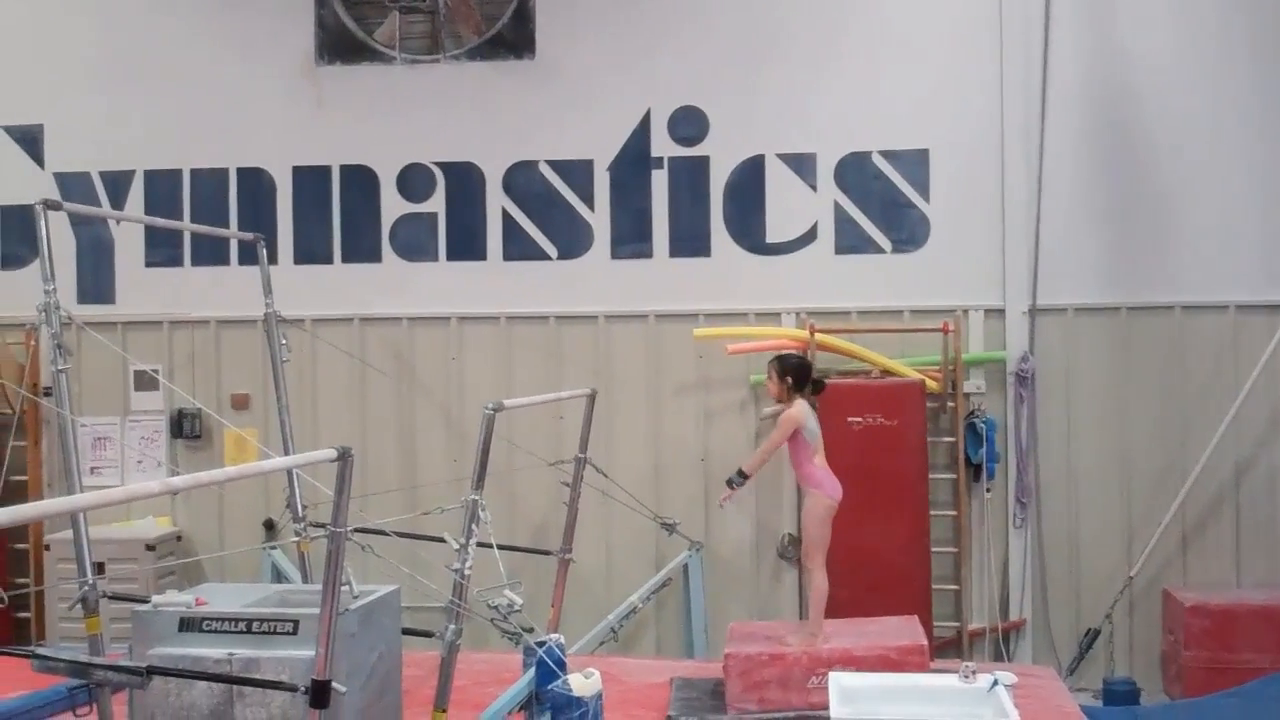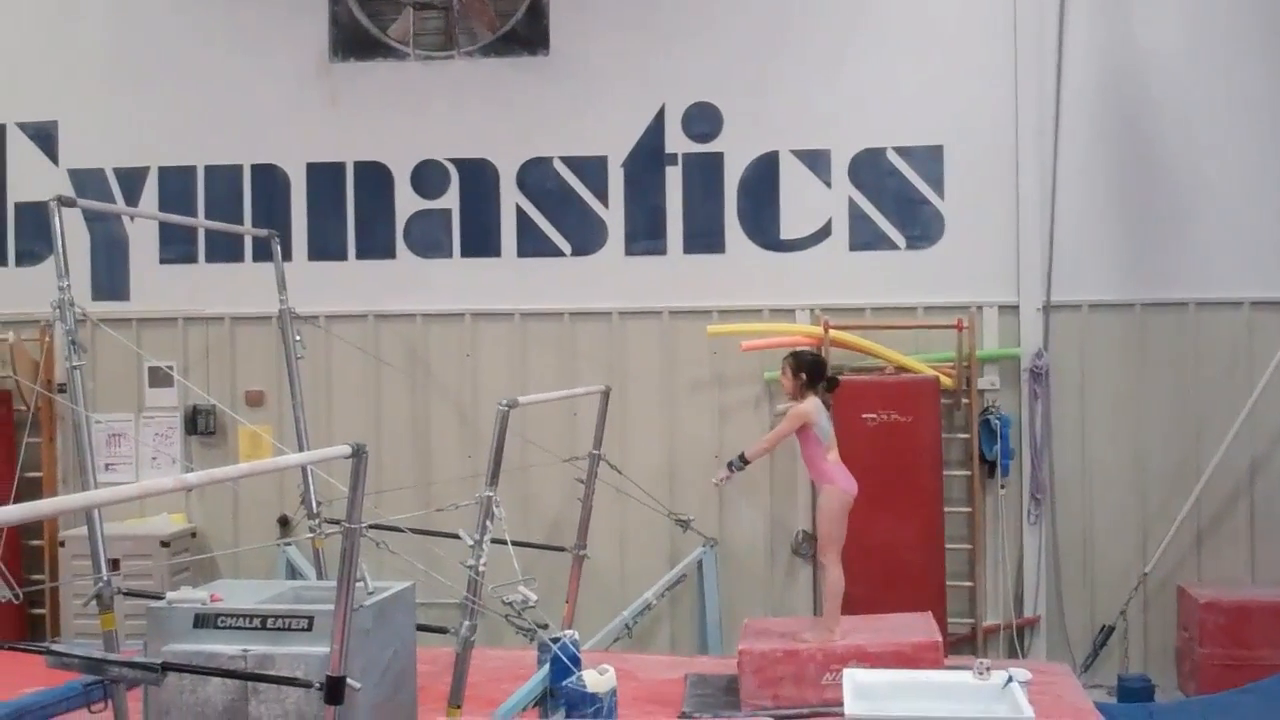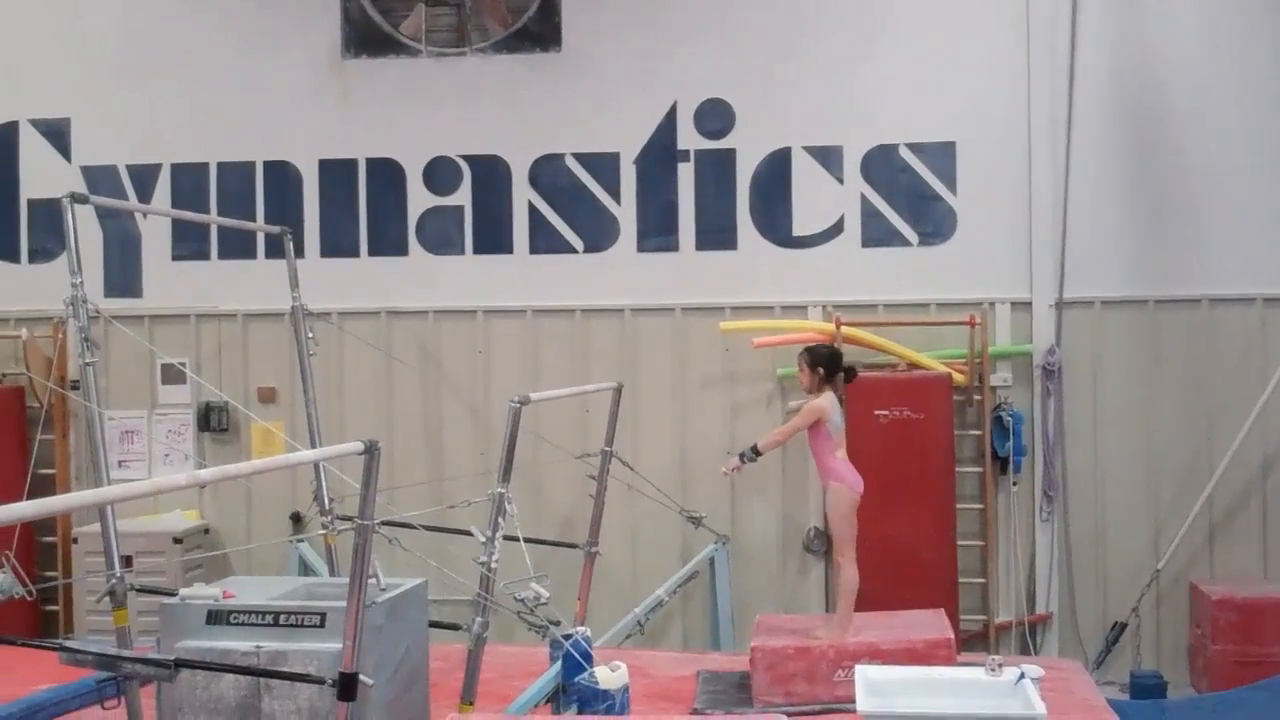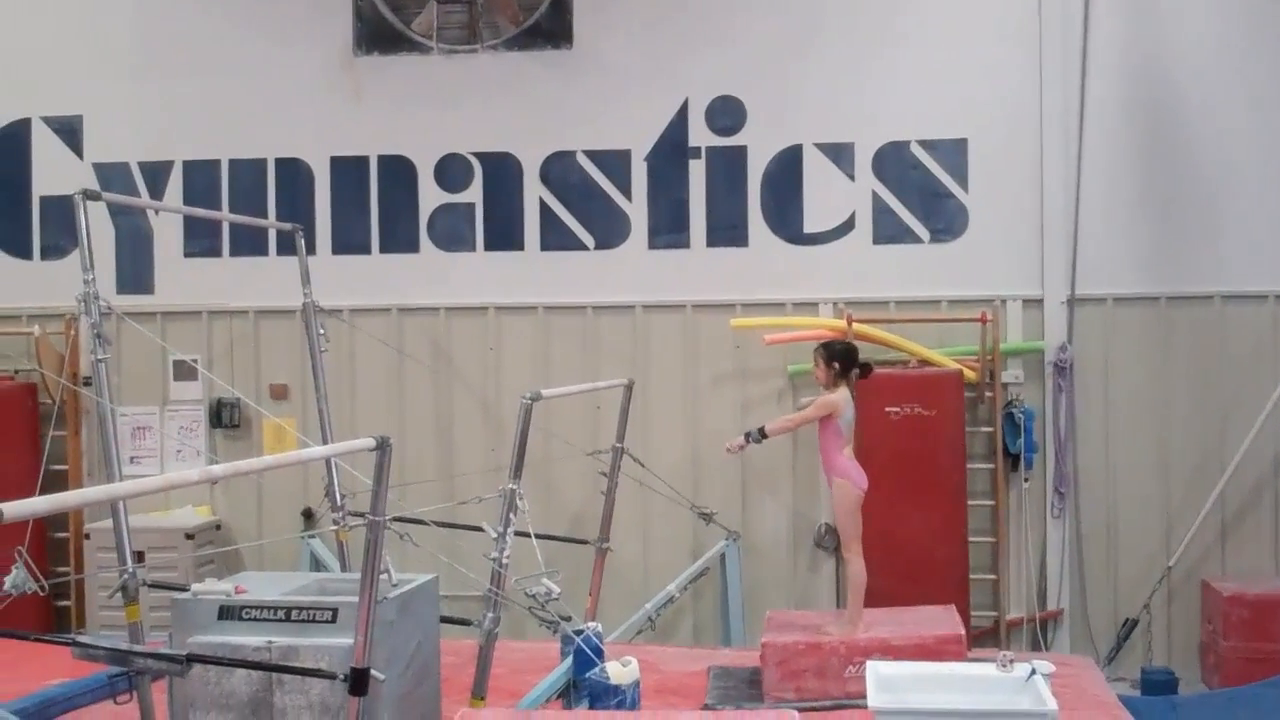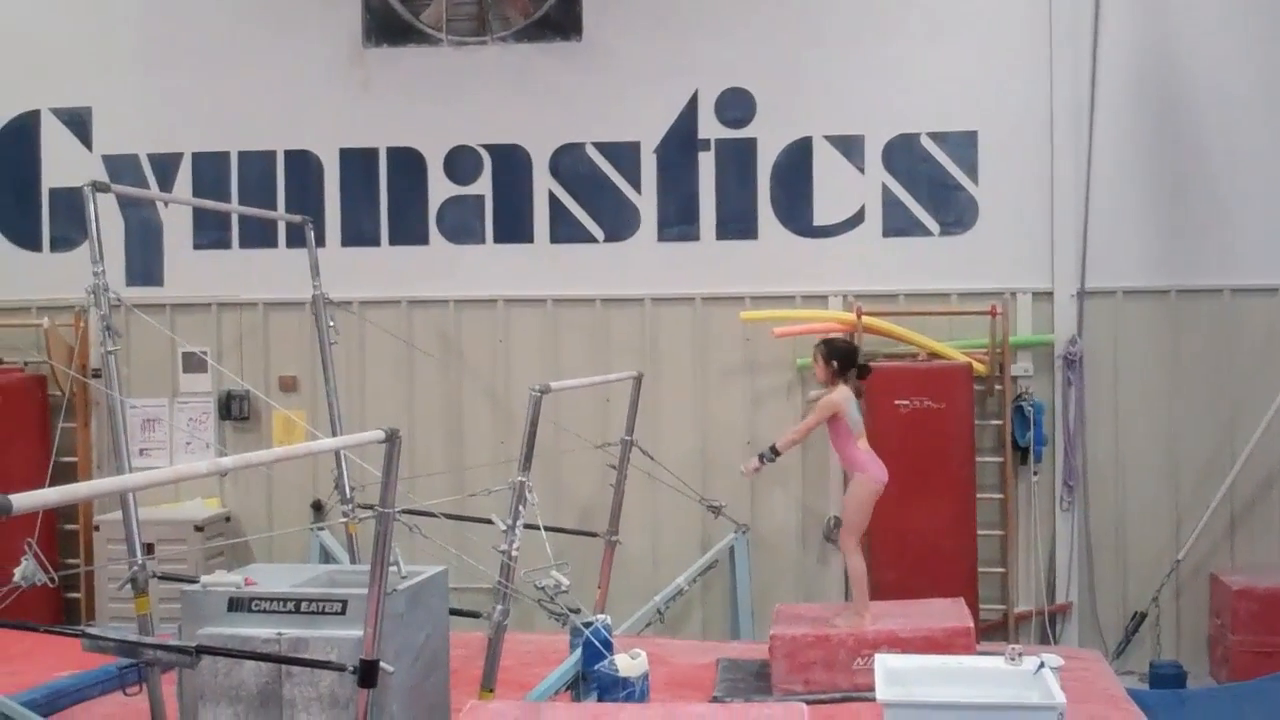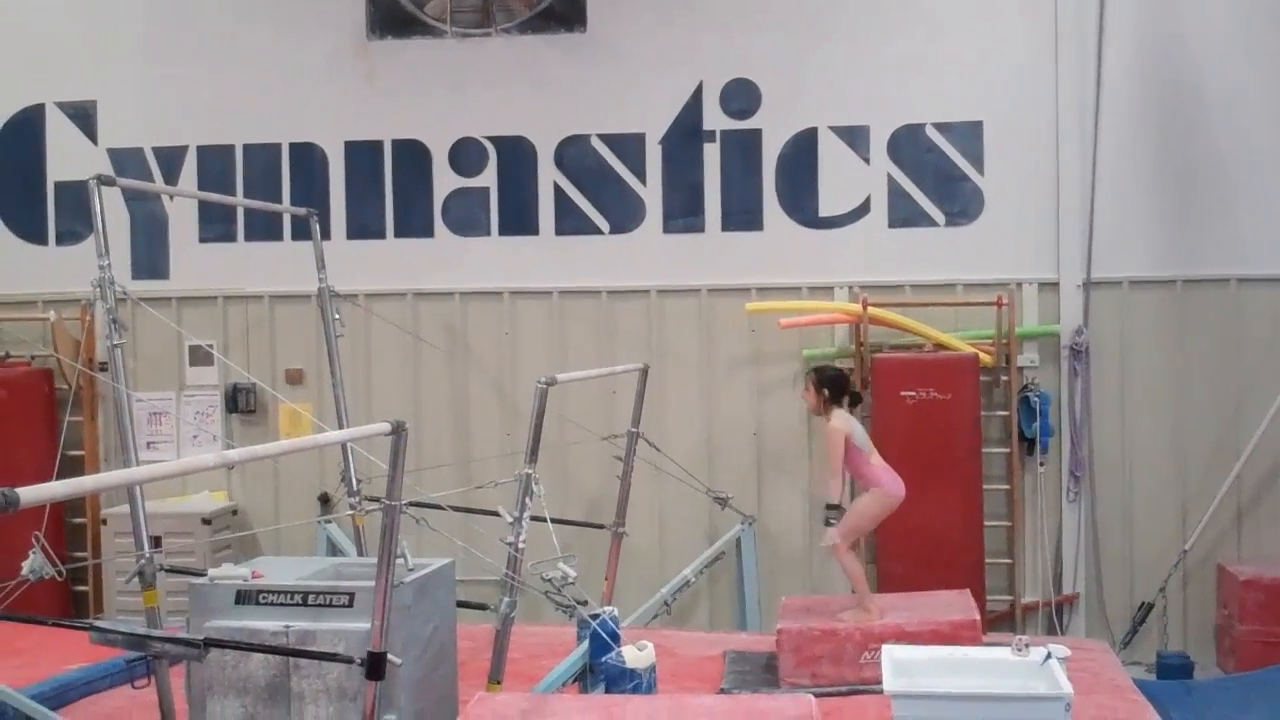
dt=0.3s
person 1, frame 1
left shoulder: (792, 413)
right shoulder: (799, 409)
left elbow: (764, 453)
right elbow: (768, 453)
left wrist: (733, 483)
right wrist: (739, 481)
left hip: (819, 489)
right hip: (818, 488)
left knee: (814, 563)
right knee: (810, 561)
left ankle: (813, 632)
right ankle: (812, 628)
person 1, frame 2
left shoulder: (803, 409)
right shoulder: (812, 405)
left elbow: (768, 443)
right elbow: (772, 441)
left wrist: (732, 466)
right wrist: (737, 466)
left hip: (834, 485)
right hip: (832, 485)
left knee: (830, 558)
right knee: (826, 558)
left ankle: (829, 627)
right ankle: (828, 624)
person 1, frame 3
left shoulder: (819, 404)
right shoulder: (826, 400)
left elbow: (781, 436)
right elbow: (785, 434)
left wrist: (743, 456)
right wrist: (748, 456)
left hip: (840, 483)
right hip: (839, 482)
left knee: (845, 556)
right knee: (840, 556)
left ankle: (843, 625)
right ankle: (841, 622)
person 1, frame 4
left shoulder: (834, 399)
right shoulder: (841, 396)
left elbow: (790, 423)
right elbow: (797, 420)
left wrist: (748, 437)
right wrist: (751, 437)
left hip: (845, 480)
right hip: (845, 478)
left knee: (852, 552)
right knee: (850, 552)
left ankle: (854, 623)
right ankle: (852, 618)
person 1, frame 5
left shoulder: (834, 398)
right shoulder: (841, 394)
left elbow: (799, 434)
right elbow: (804, 430)
left wrist: (762, 458)
right wrist: (767, 456)
left hip: (865, 474)
right hip: (865, 473)
left knee: (849, 542)
right knee: (849, 541)
left ankle: (859, 614)
right ankle: (858, 610)
person 1, frame 6
left shoulder: (834, 426)
right shoulder: (839, 418)
left elbow: (834, 476)
right elbow: (843, 471)
left wrist: (832, 521)
right wrist: (838, 515)
left hip: (884, 489)
right hip: (884, 486)
left knee: (839, 542)
right knee: (844, 541)
left ankle: (868, 609)
right ankle: (865, 604)
